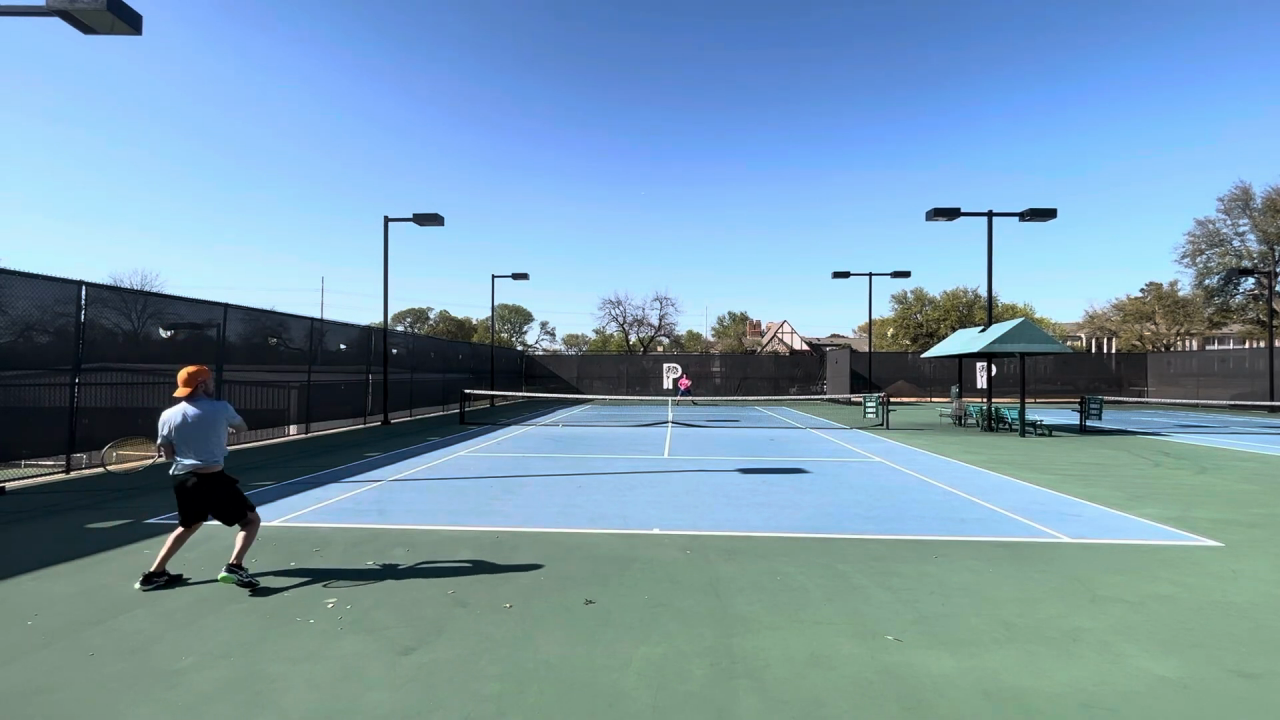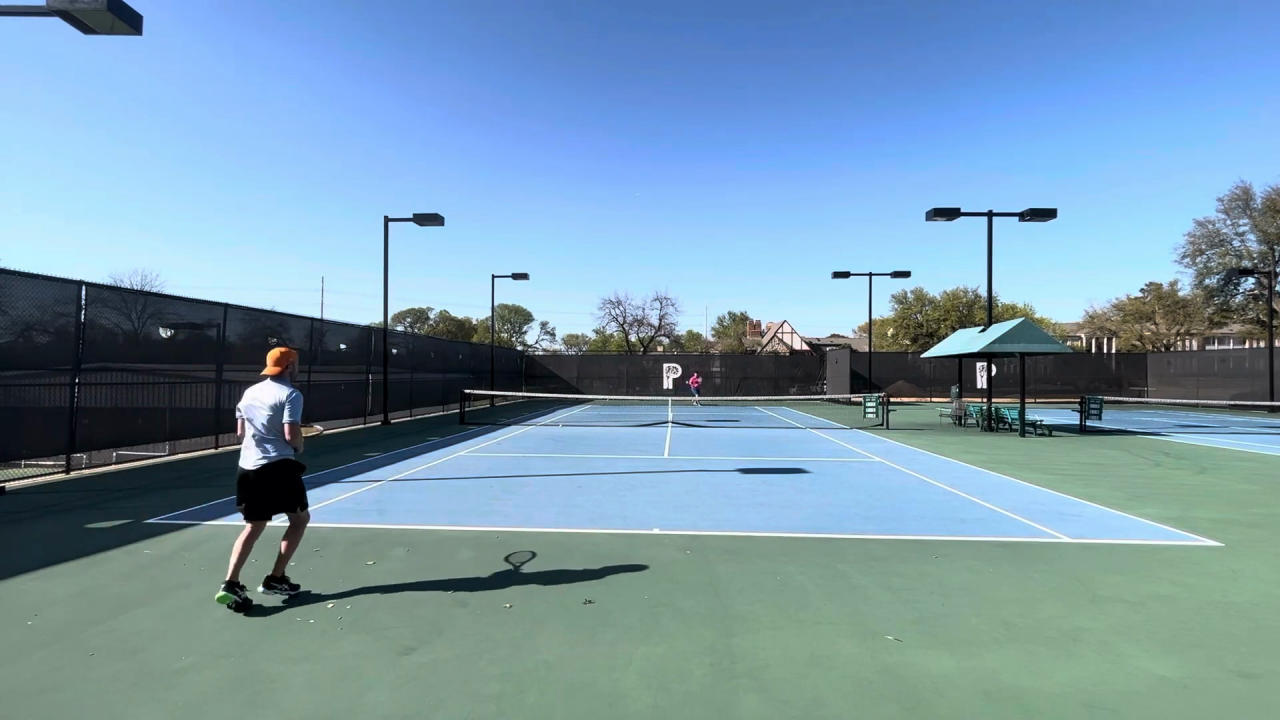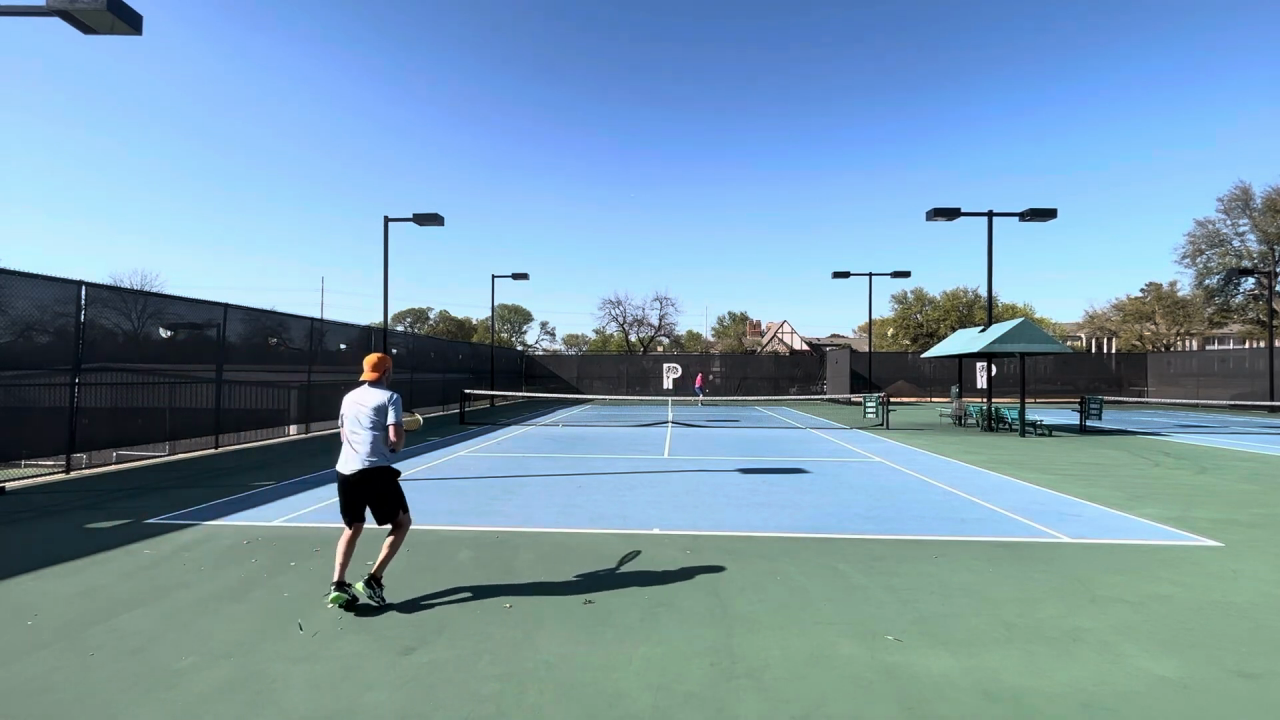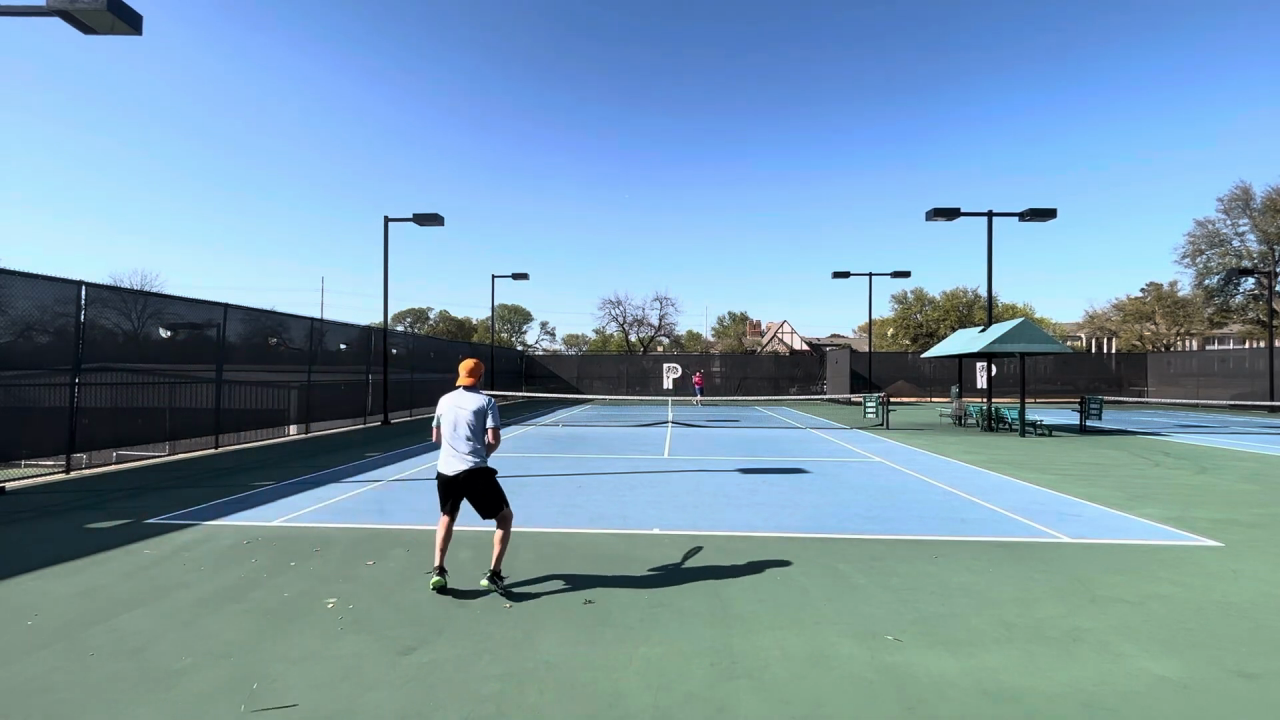
dt=0.4s
person 1, frame 1
left shoulder: (169, 416)
right shoulder: (221, 409)
left elbow: (167, 454)
right elbow: (242, 429)
left hip: (183, 479)
right hip: (211, 478)
left knee: (187, 527)
right knee: (251, 521)
left ankle: (154, 574)
right ankle: (234, 567)
person 1, frame 2
left shoulder: (250, 393)
right shoulder: (290, 394)
left elbow: (240, 432)
right elbow: (291, 434)
right wrist: (298, 446)
left hip: (248, 468)
right hip: (279, 465)
left knee: (253, 527)
right knee: (300, 518)
left ankle: (230, 584)
right ankle: (276, 578)
person 1, frame 3
left shoulder: (348, 397)
right shoulder: (389, 397)
right elbow: (395, 436)
right wrist: (396, 447)
left hip: (345, 471)
right hip: (376, 471)
left knee: (351, 530)
right knee: (402, 524)
left ankle: (338, 584)
right ankle: (373, 578)
person 1, frame 4
left shoulder: (445, 401)
right shoulder: (486, 401)
left elbow: (436, 437)
right elbow: (494, 439)
left hip: (446, 471)
right hip: (474, 471)
left knee: (447, 518)
right knee: (505, 517)
left ankle: (438, 569)
right ankle: (494, 573)
